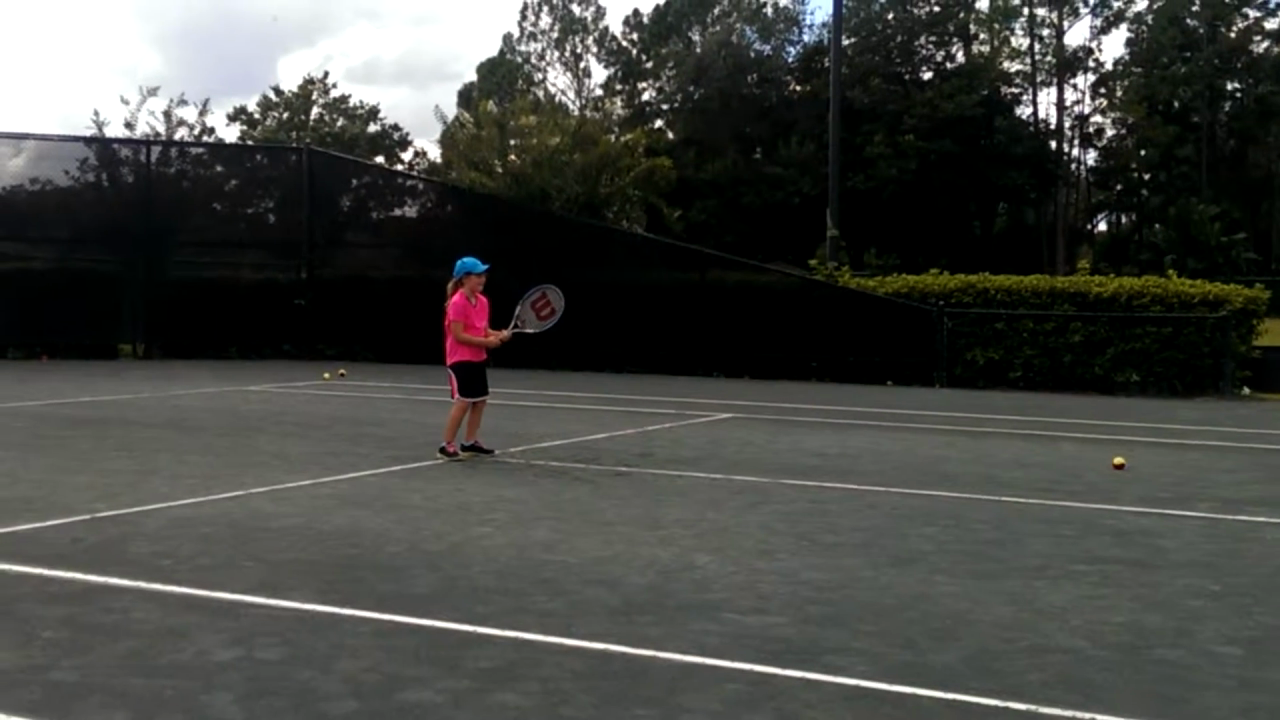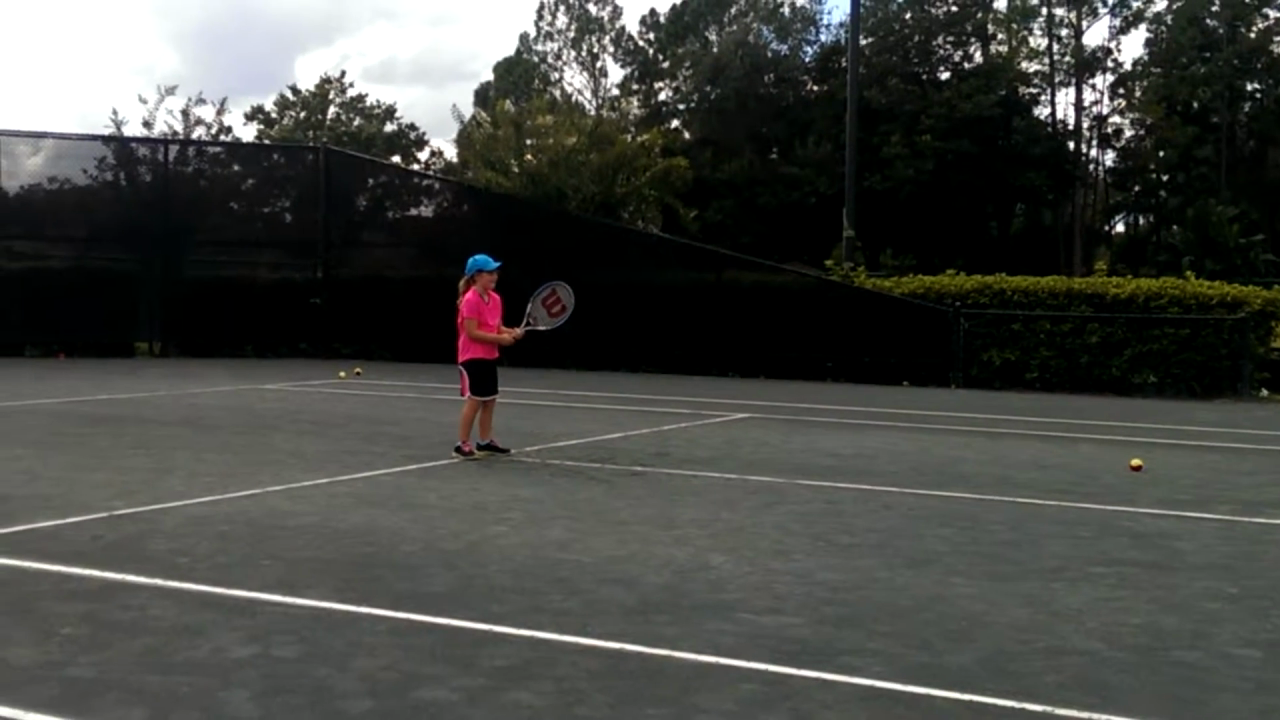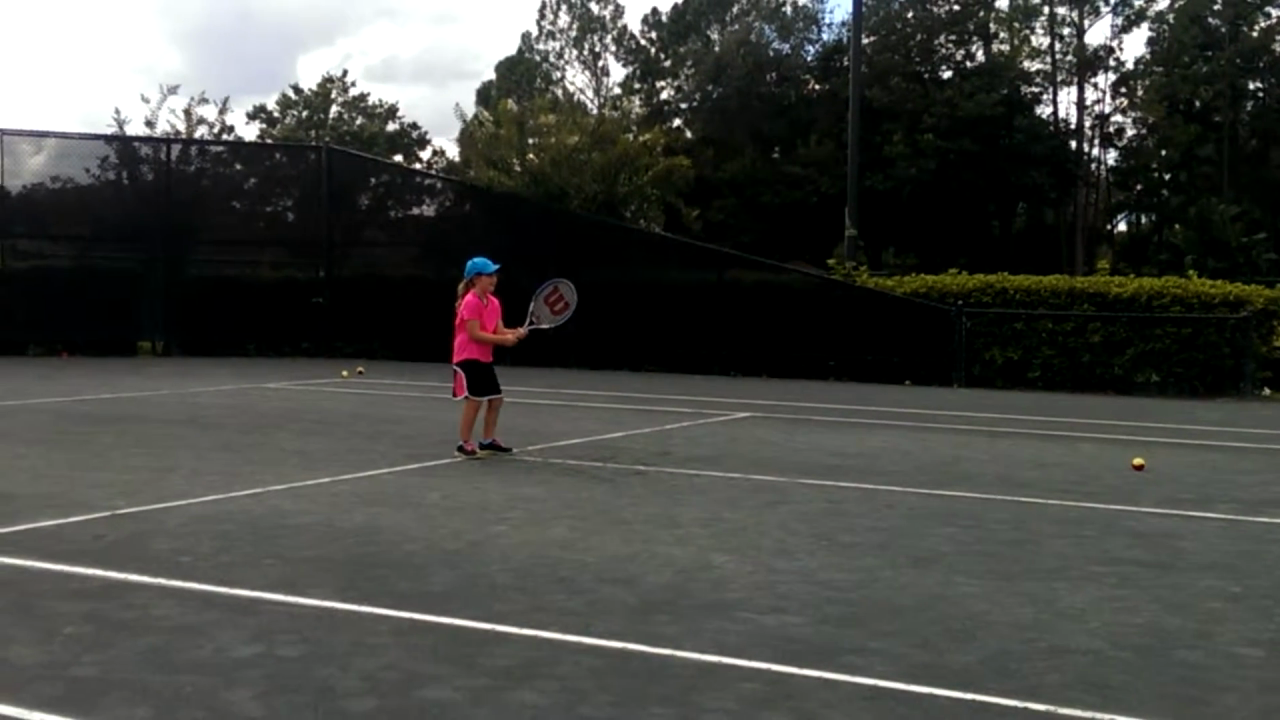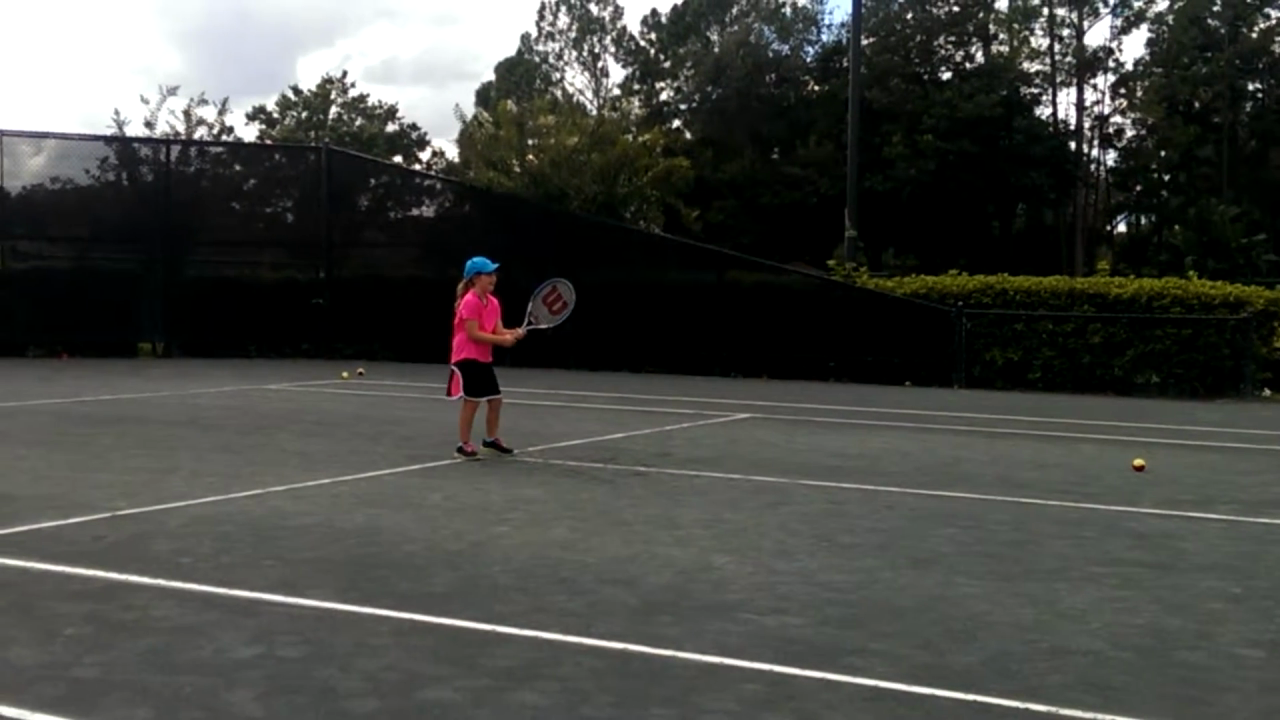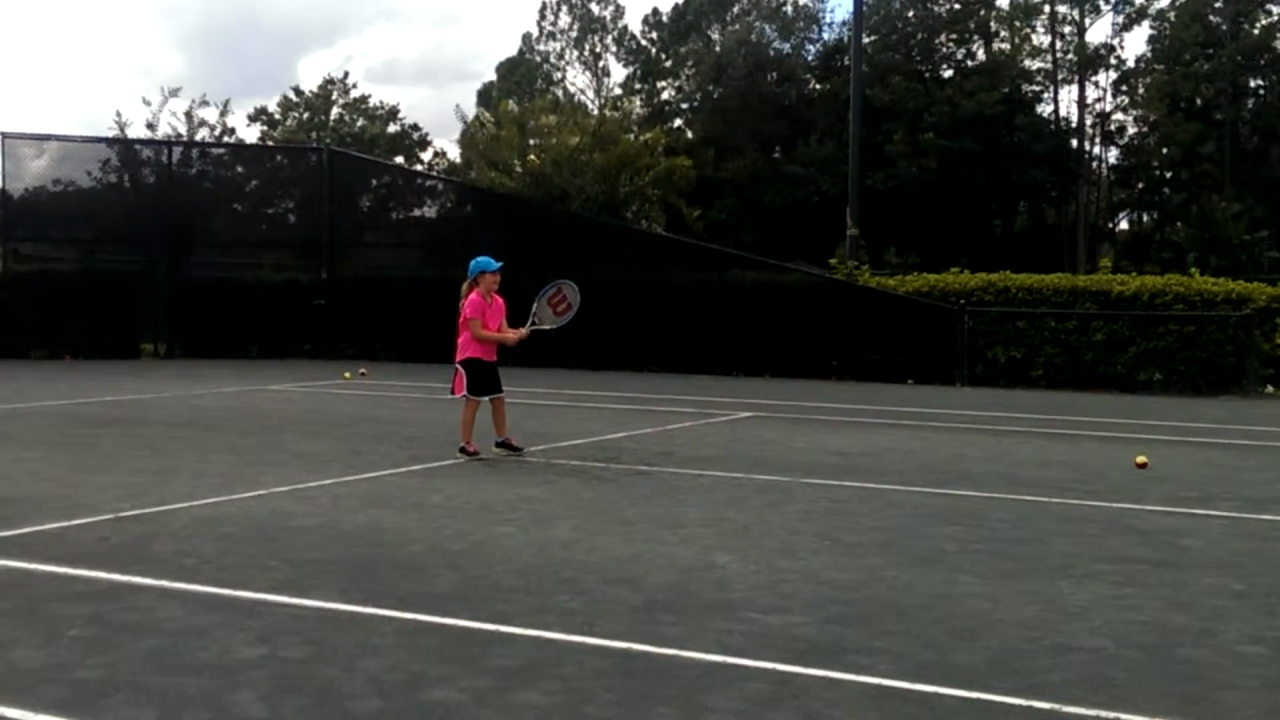
dt=0.2s
person 1, frame 1
left shoulder: (482, 301)
right shoulder: (458, 302)
right elbow: (458, 335)
left wrist: (498, 335)
right wrist: (486, 342)
left hip: (478, 359)
right hip: (461, 360)
left knee: (480, 401)
right knee: (463, 402)
left ankle: (470, 442)
right ankle: (447, 444)
person 1, frame 2
left shoulder: (495, 299)
right shoulder: (471, 300)
right elbow: (471, 332)
left wrist: (511, 332)
right wrist: (499, 339)
left hip: (489, 357)
right hip: (473, 358)
left knee: (489, 400)
right knee: (475, 400)
left ankle: (485, 441)
right ankle: (462, 444)
person 1, frame 3
left shoulder: (494, 303)
right shoulder: (470, 302)
left elbow: (499, 330)
right elbow: (474, 334)
left wrist: (515, 333)
right wrist: (503, 340)
left hip: (484, 359)
right hip: (468, 359)
left knee: (496, 399)
right knee: (474, 400)
left ankle: (488, 441)
right ankle: (464, 443)
person 1, frame 4
left shoulder: (493, 303)
right shoulder: (470, 301)
left elbow: (498, 331)
right elbow: (473, 333)
left wrist: (513, 333)
right wrist: (501, 340)
left hip: (484, 359)
right hip: (467, 359)
left knee: (496, 399)
right knee: (472, 401)
left ankle: (491, 439)
right ankle: (464, 445)
person 1, frame 5
left shoulder: (498, 301)
right shoulder: (474, 301)
left elbow: (503, 329)
right elbow: (476, 332)
left wrist: (516, 333)
right wrist: (504, 338)
left hip: (489, 358)
right hip: (472, 358)
left knee: (498, 398)
right knee: (473, 400)
left ankle: (502, 439)
right ankle: (466, 444)
